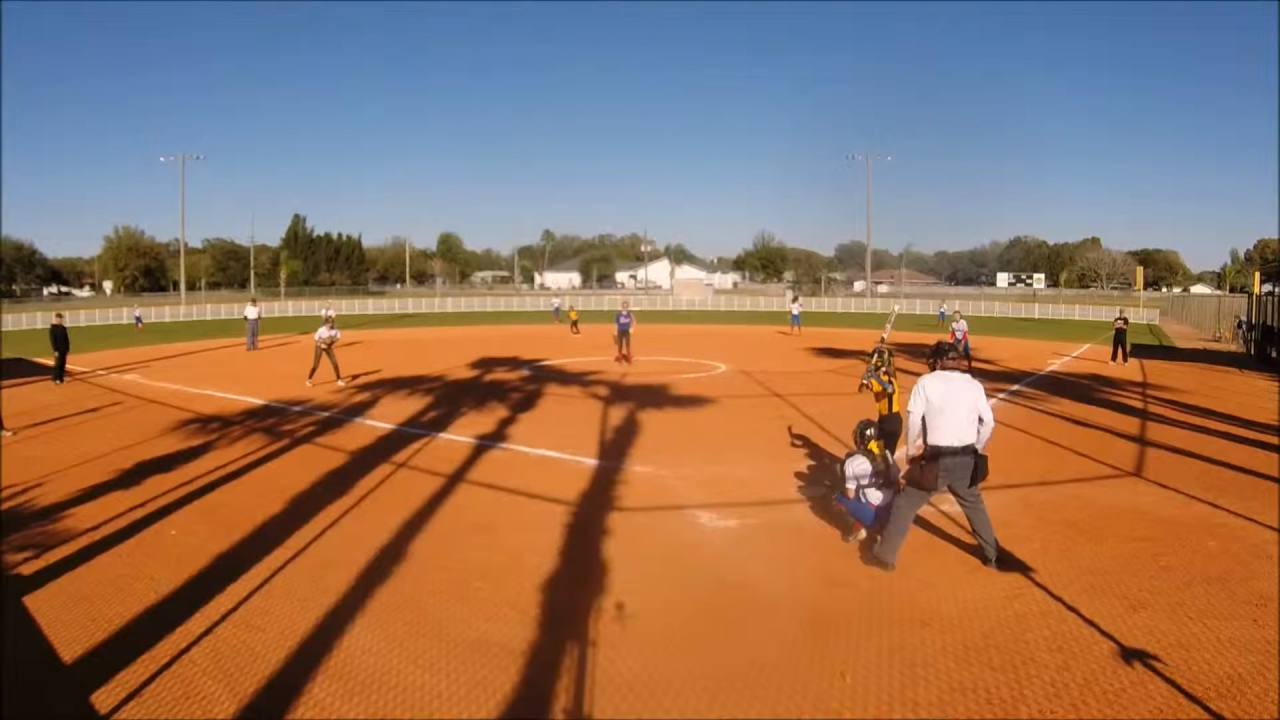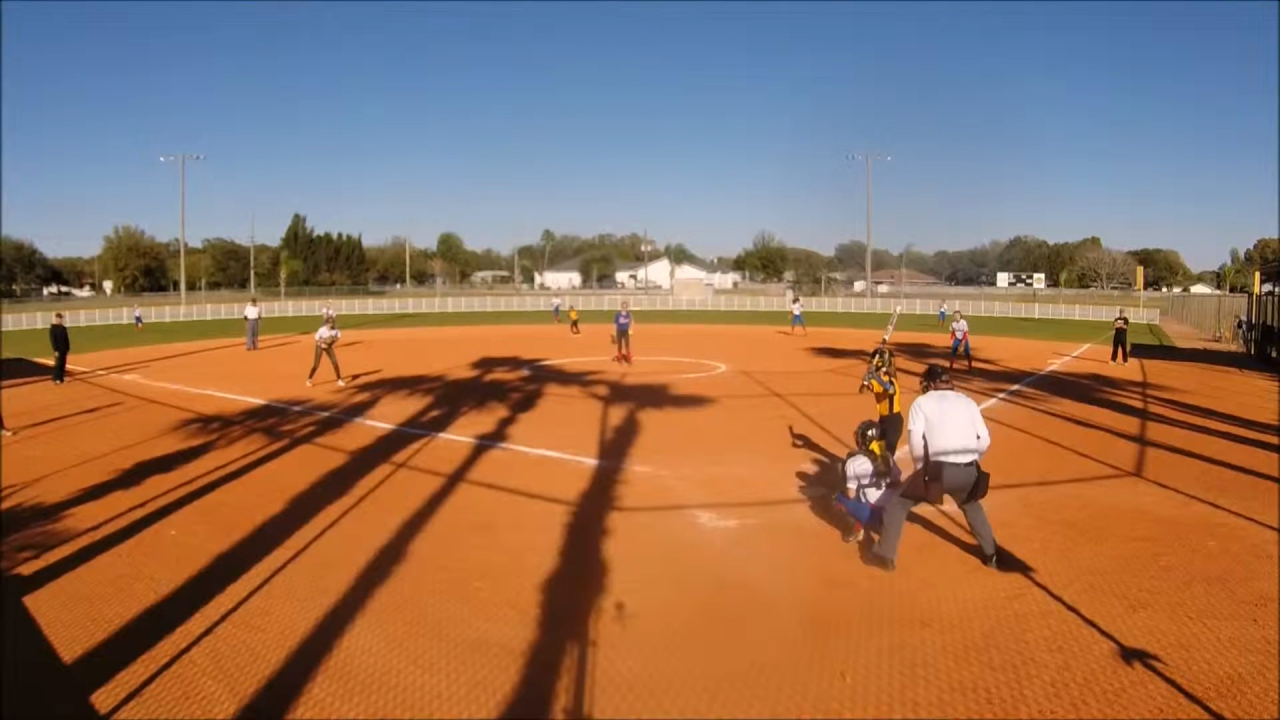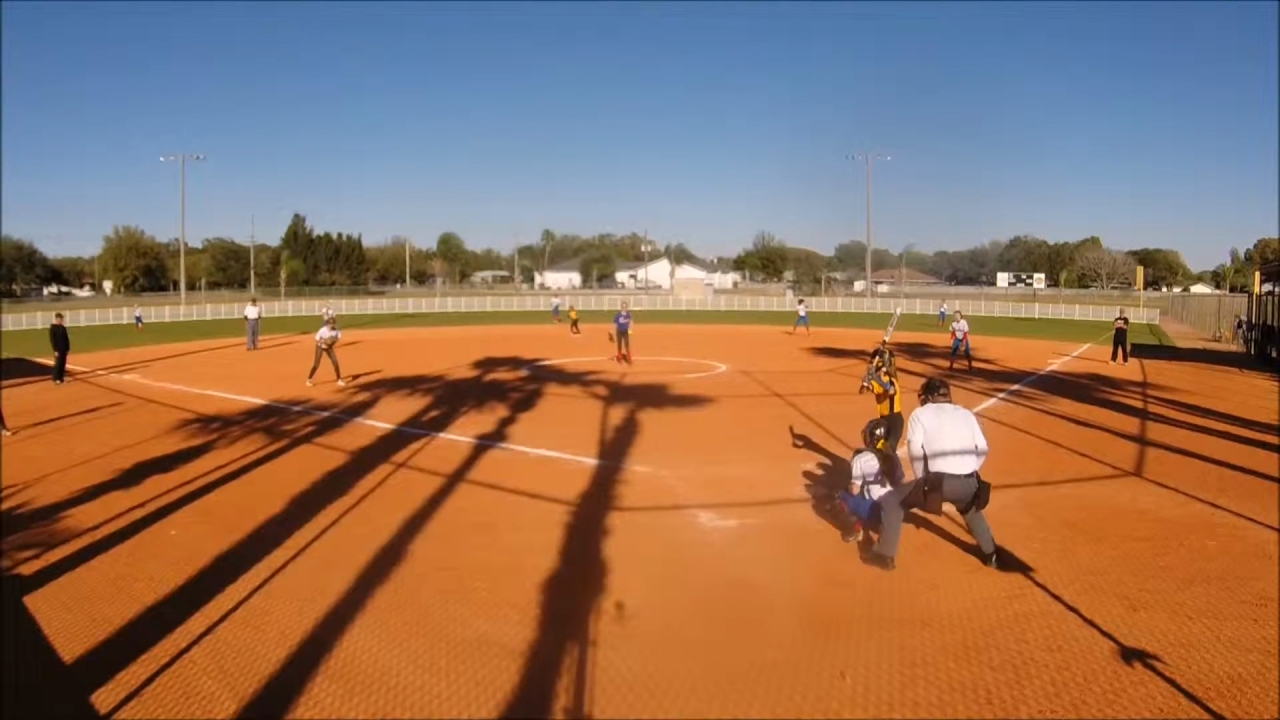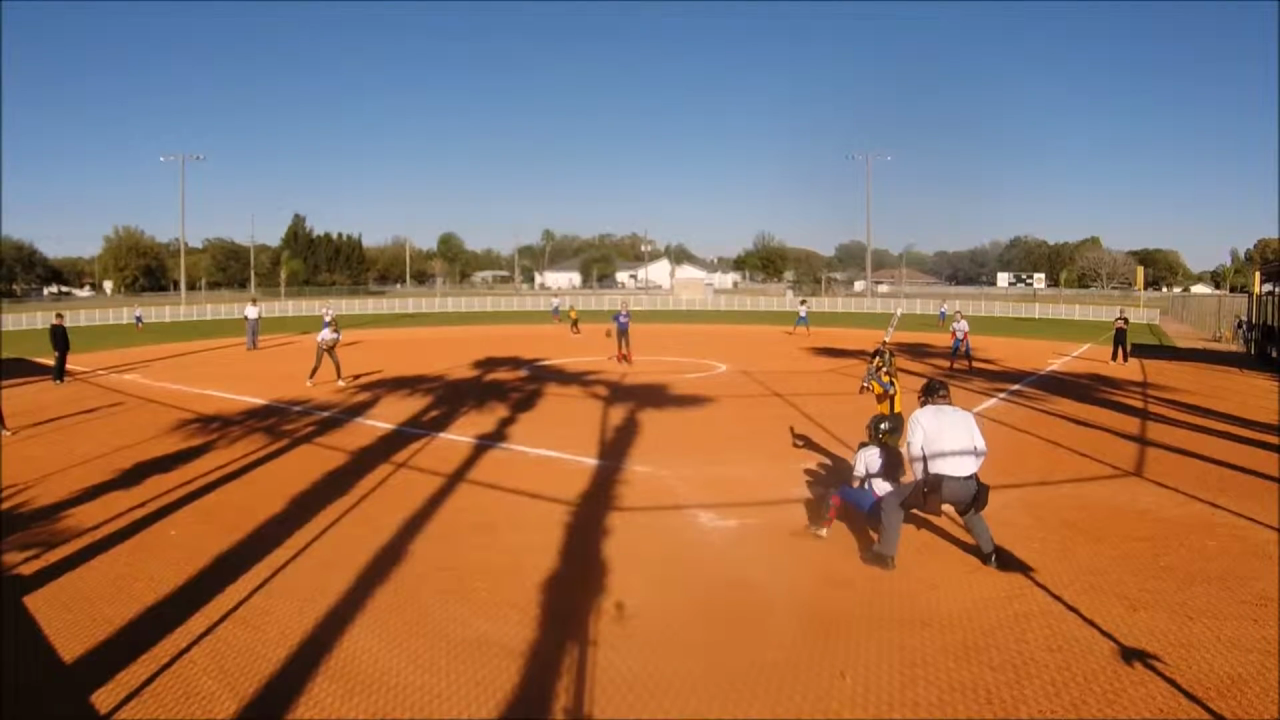
dt=0.3s
person 1, frame 1
left shoulder: (926, 381)
right shoulder: (974, 385)
left elbow: (913, 419)
right elbow: (988, 422)
left wrist: (911, 449)
right wrist: (974, 449)
left hip: (936, 457)
right hip: (966, 458)
left knee: (905, 503)
right knee: (974, 504)
left ankle: (884, 556)
right ankle: (992, 555)
person 1, frame 2
left shoulder: (923, 401)
right shoulder: (969, 402)
left elbow: (915, 439)
right elbow: (984, 440)
left wrist: (921, 468)
left hip: (939, 470)
right hip: (969, 472)
left knee: (895, 503)
right knee: (971, 505)
left ankle: (884, 555)
right ankle: (991, 555)
person 1, frame 3
left shoulder: (921, 413)
right shoulder: (967, 414)
left elbow: (915, 449)
right elbow: (982, 449)
left wrist: (921, 480)
left hip: (939, 481)
right hip: (969, 483)
left knee: (891, 501)
right knee: (970, 507)
left ankle: (884, 555)
right ankle: (990, 554)
person 1, frame 4
left shoulder: (920, 415)
right shoulder: (966, 416)
left elbow: (914, 451)
right elbow: (981, 450)
left wrist: (921, 481)
left hip: (939, 483)
right hip: (968, 485)
left knee: (891, 501)
right knee: (969, 509)
left ankle: (884, 555)
right ankle: (990, 554)
